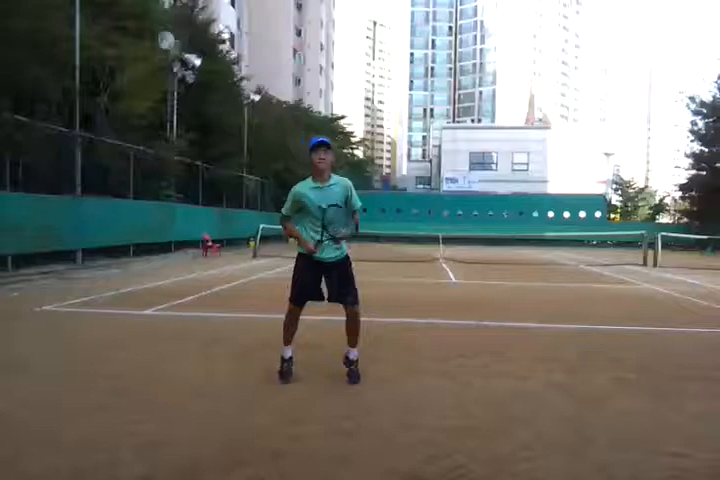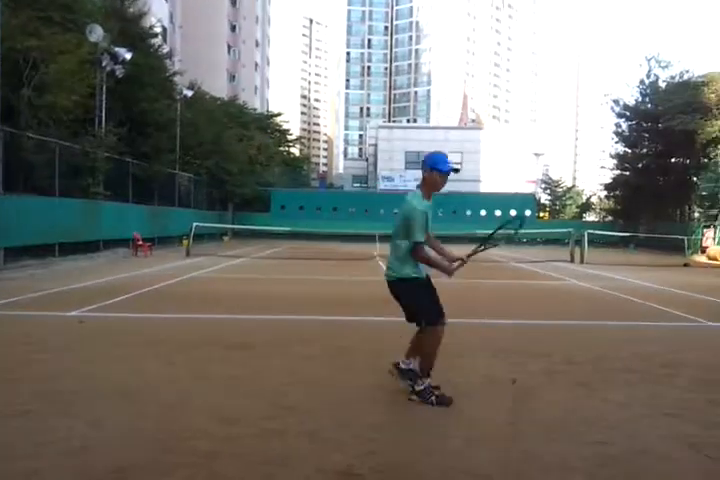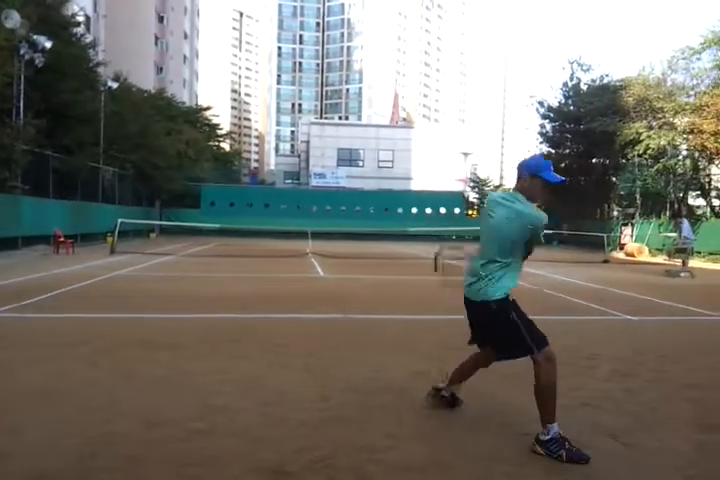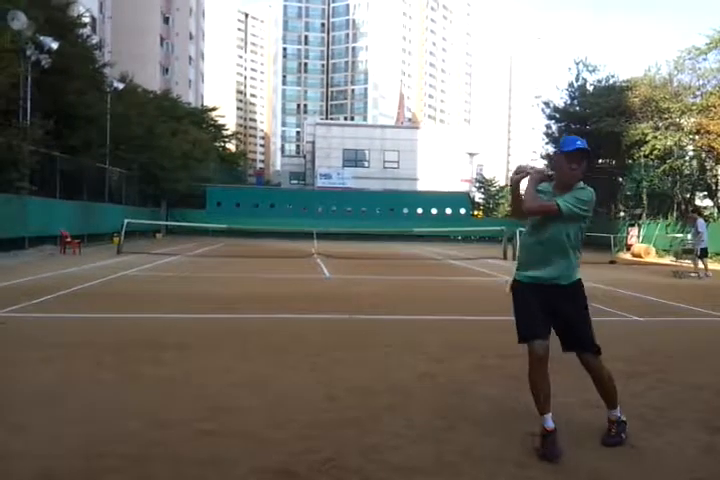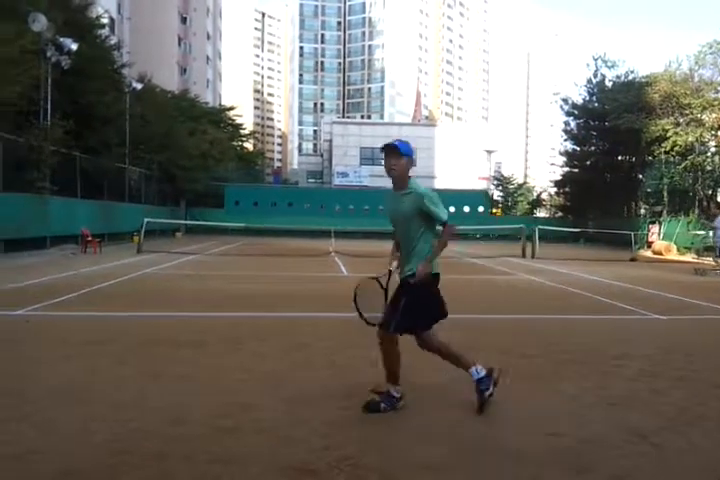
dt=0.7s
person 1, frame 1
left shoulder: (345, 186)
right shoulder: (299, 190)
left elbow: (355, 215)
right elbow: (285, 221)
right wrist: (302, 240)
left hip: (337, 256)
right hip: (309, 256)
left knee: (352, 308)
right knee: (295, 307)
left ankle: (351, 358)
right ankle: (287, 356)
person 1, frame 2
left shoulder: (420, 199)
right shoulder: (417, 206)
right elbow: (418, 250)
left wrist: (447, 254)
right wrist: (444, 267)
left hip: (413, 272)
right hip: (404, 275)
left knee: (434, 323)
right knee: (434, 327)
left ankle: (406, 366)
right ankle: (420, 387)
person 1, frame 3
left shoulder: (493, 200)
right shoulder: (536, 218)
right elbow: (523, 254)
left hip: (474, 292)
right hip: (494, 298)
left knee: (490, 352)
right knee: (545, 358)
left ankle: (444, 391)
right ankle: (548, 436)
person 1, frame 4
left shoulder: (585, 196)
right shoulder: (540, 187)
left elbow: (533, 208)
right elbow: (518, 211)
left wrist: (529, 185)
right wrist: (518, 183)
left hip: (565, 284)
right hip: (528, 283)
left knee: (591, 358)
right knee: (538, 353)
left ankle: (616, 418)
right ankle: (548, 428)
person 1, frame 5
left shoulder: (422, 194)
right shoulder: (393, 197)
left elbow: (448, 228)
left wrist: (428, 262)
right wrist: (395, 251)
left hip: (420, 275)
right hip: (410, 273)
left knee: (387, 334)
right knee: (425, 338)
left ankle: (393, 393)
right ankle: (479, 374)
